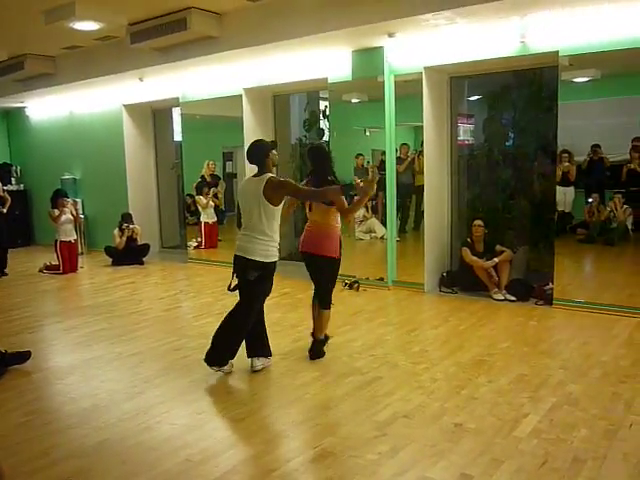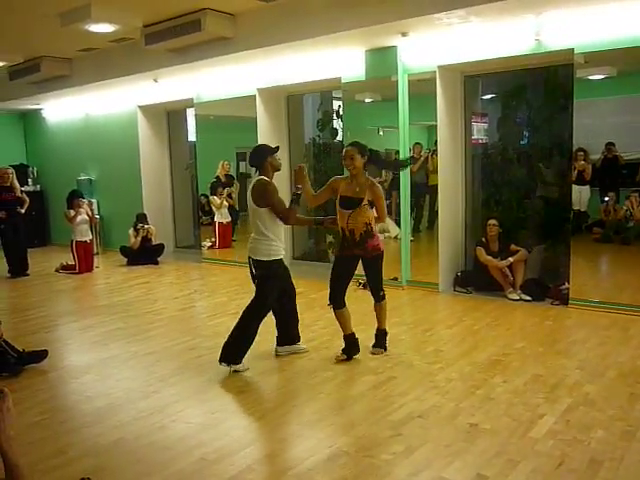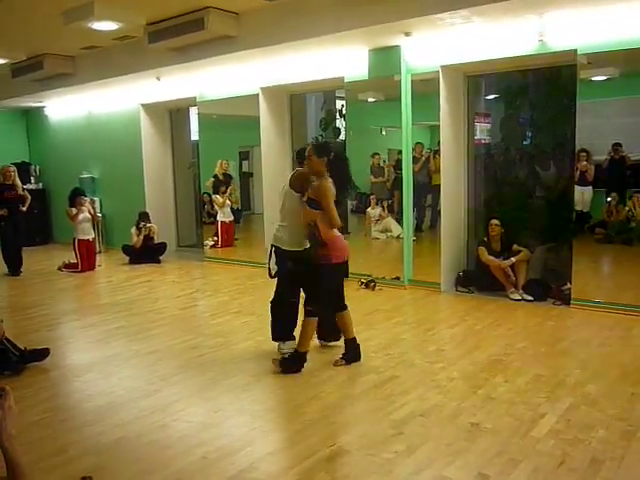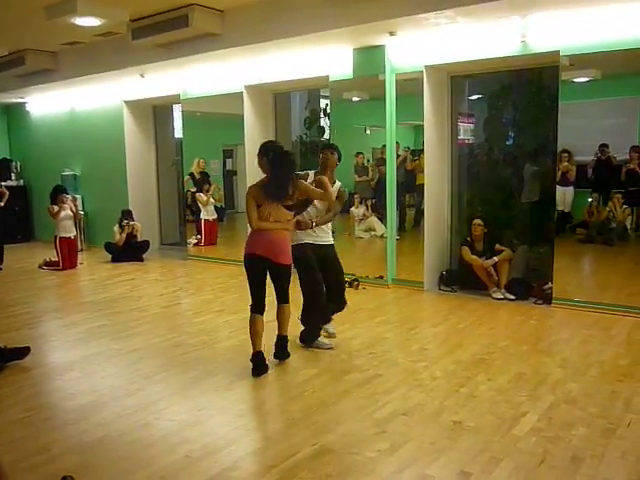
dt=0.5s
person 1, frame 1
left shoulder: (306, 185)
right shoulder: (334, 185)
left elbow: (288, 207)
right elbow: (348, 212)
right wrist: (365, 194)
left hip: (308, 240)
right hip: (328, 243)
left knee: (321, 290)
right knee: (324, 295)
left ankle: (318, 336)
right ankle: (317, 346)
person 1, frame 2
left shoulder: (373, 187)
right shoulder: (337, 183)
left elbow: (382, 218)
right elbow: (313, 201)
left wrist: (364, 222)
right wrist: (303, 180)
left hip: (370, 245)
right hip: (346, 246)
left knee: (377, 291)
right knee: (335, 296)
left ankle: (381, 337)
right ankle: (350, 344)
person 1, frame 3
left shoulder: (321, 186)
right shoulder: (325, 184)
left elbow: (333, 222)
left wrist: (317, 223)
left hip: (329, 251)
right hip: (334, 249)
left knee: (314, 304)
right knee: (335, 302)
left ankle: (297, 358)
right ankle: (352, 349)
person 1, frame 4
left shoulder: (253, 190)
right shoulder: (294, 186)
left elbow: (254, 224)
right elbow: (328, 197)
left wrist: (285, 224)
left hip: (256, 248)
right hip: (281, 249)
left knee: (257, 305)
right knee: (283, 297)
left ankle: (258, 358)
right ankle: (281, 346)
person 2, frame 1
left shoulder: (245, 185)
right shoulder: (276, 184)
right elbow: (315, 196)
right wrist: (344, 188)
left hip: (243, 252)
right hip: (263, 256)
left knee: (251, 306)
right knee: (248, 309)
left ankle: (259, 354)
right ankle: (218, 358)
person 2, frame 2
left shoulder: (261, 185)
right shoulder: (265, 185)
left elbow: (287, 219)
right elbow: (287, 218)
left wrist: (320, 221)
right wrist: (298, 192)
left hip: (269, 255)
right hip: (267, 256)
left knee: (286, 293)
right knee: (260, 306)
left ankle: (286, 341)
right ankle: (231, 357)
person 2, frame 3
left shoulder: (292, 180)
right shoulder: (304, 176)
right elbow: (309, 212)
left hip: (281, 242)
right hip: (296, 245)
left knee: (285, 291)
right knee: (316, 289)
left ankle: (284, 339)
right ankle: (329, 334)
person 2, frame 4
left shoulder: (339, 189)
right shoulder: (304, 178)
left elbow: (331, 215)
left wrist: (313, 223)
left hip: (325, 242)
right hip: (302, 241)
left knee: (337, 286)
right knee: (314, 289)
left ankle: (324, 319)
right ankle: (310, 336)
